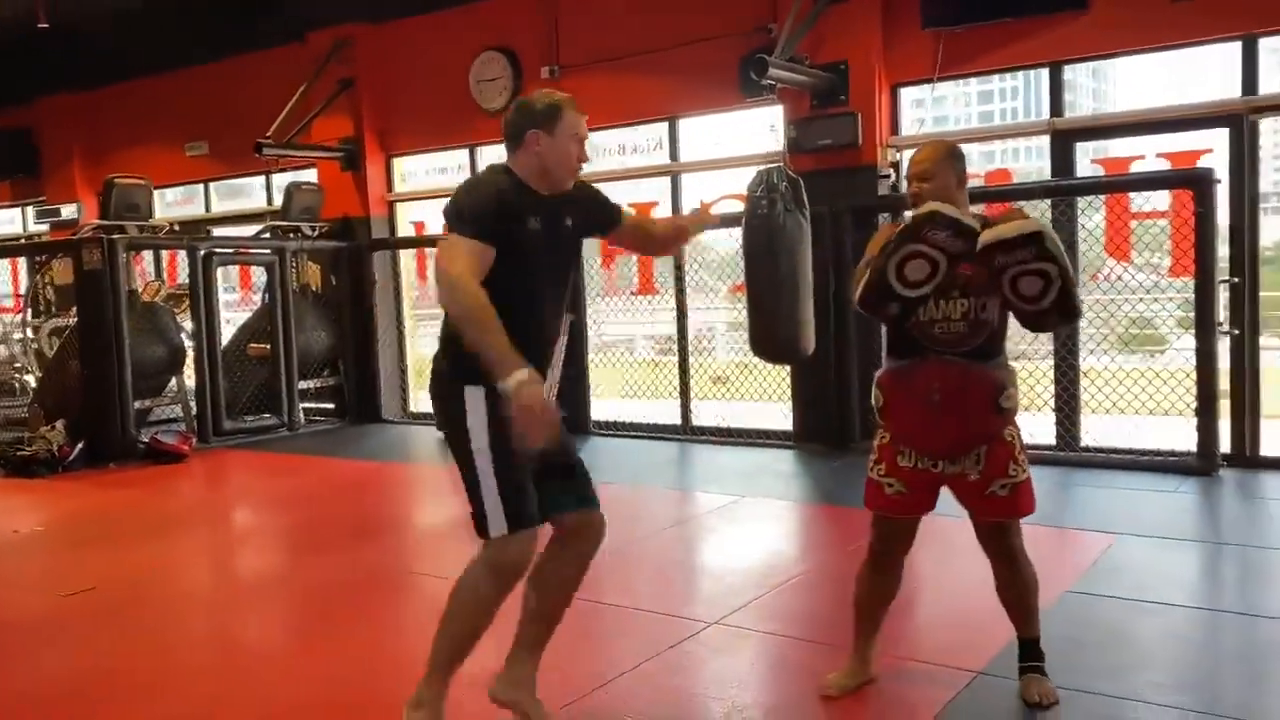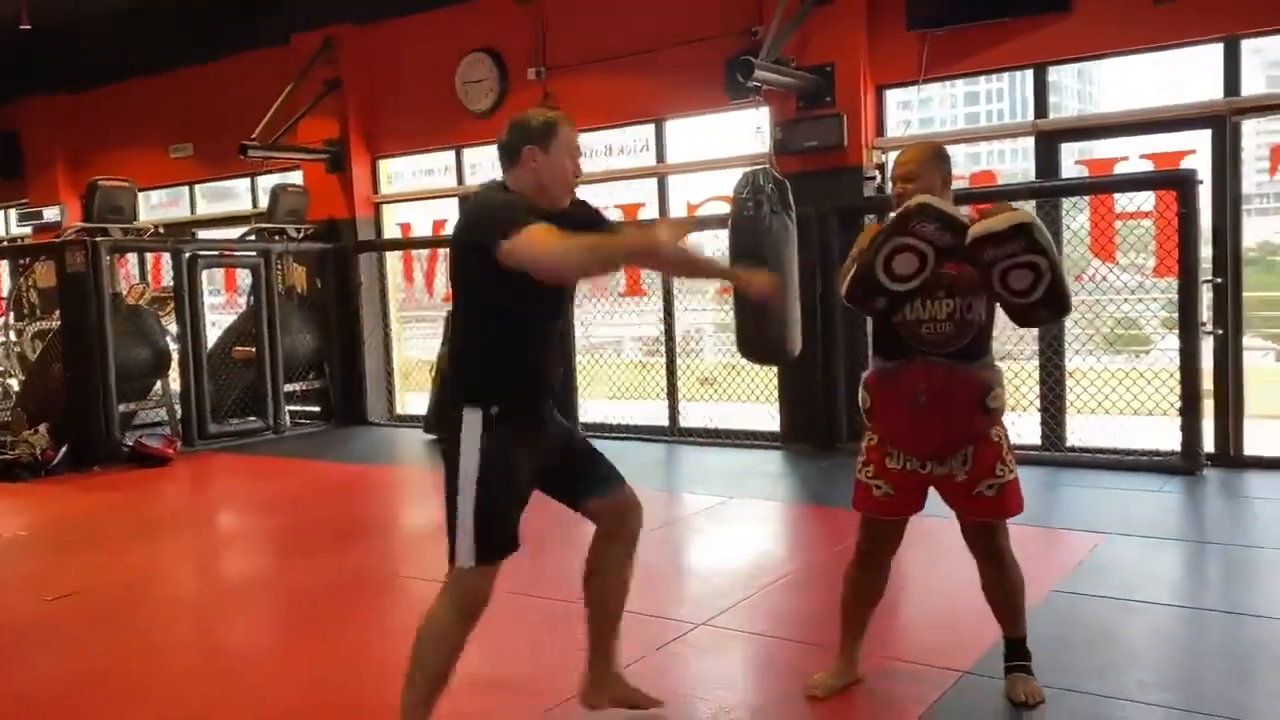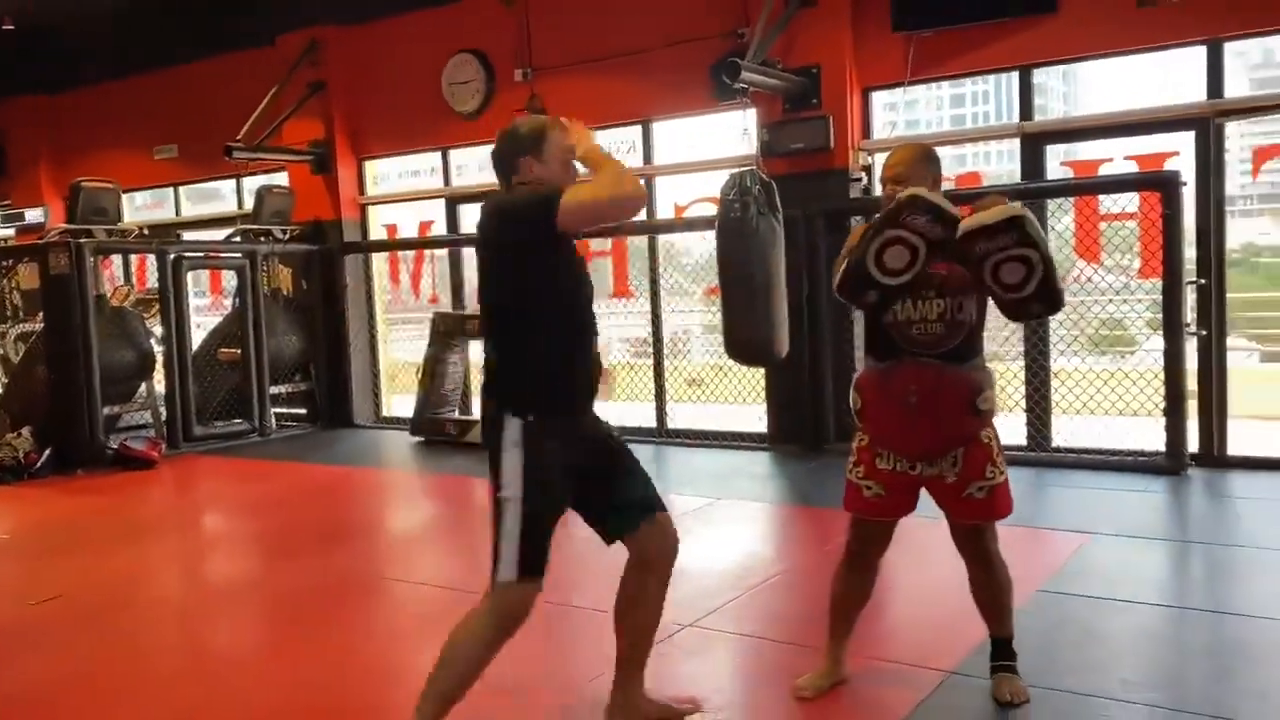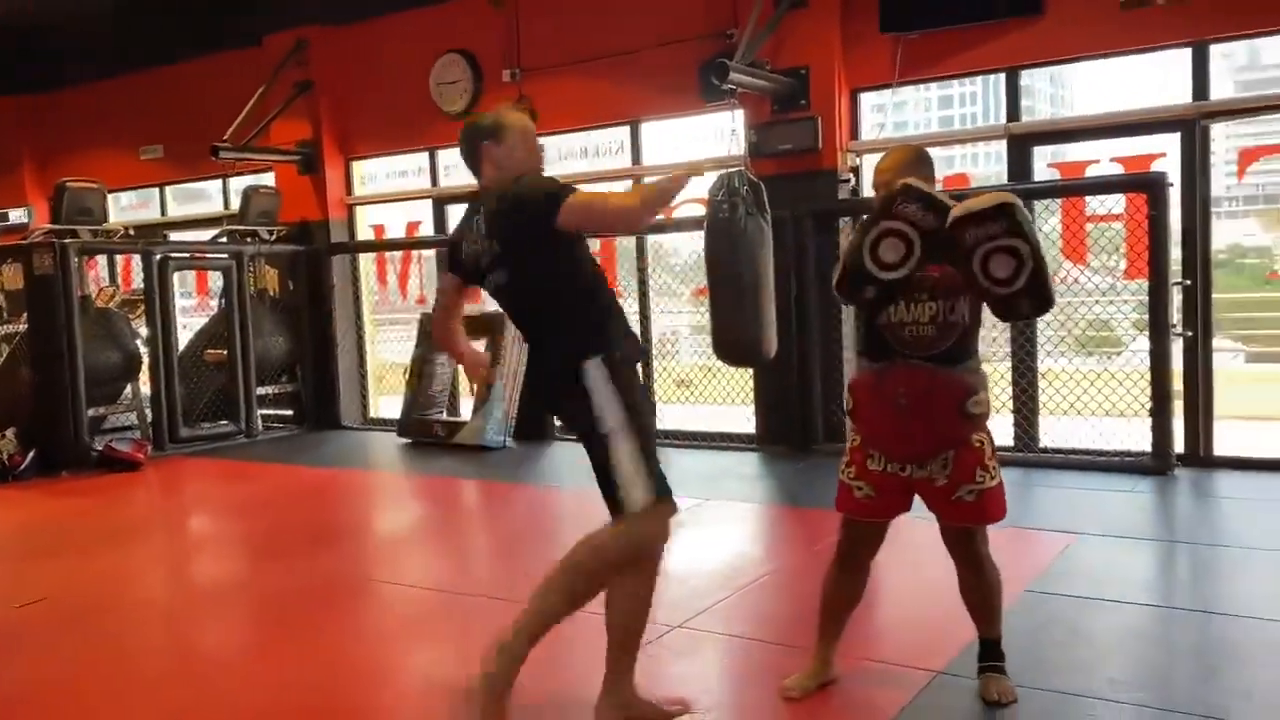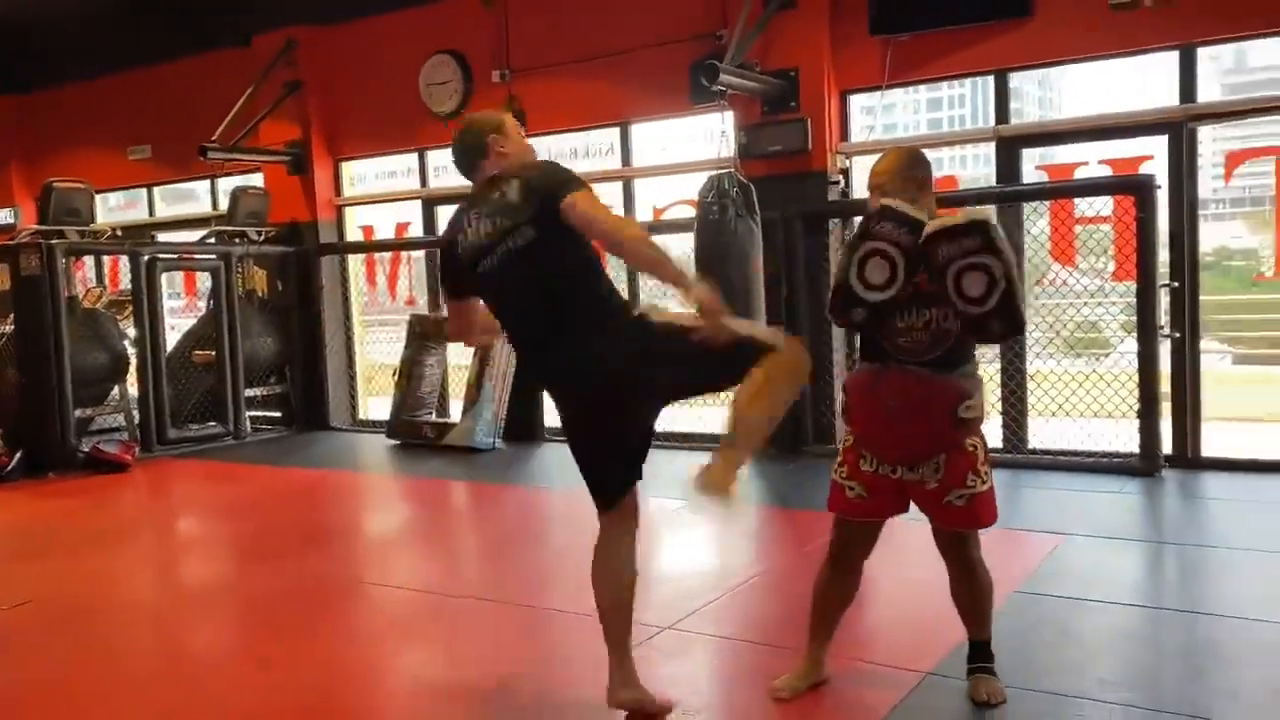
dt=0.1s
person 1, frame 1
left shoulder: (573, 199)
right shoulder: (485, 196)
left elbow: (645, 235)
right elbow: (455, 285)
left wrist: (684, 224)
right wrist: (515, 380)
left hip: (531, 400)
right hip: (478, 393)
left knee: (582, 526)
right knee: (512, 549)
person 1, frame 2
left shoulder: (565, 212)
right shoulder: (490, 209)
left elbow: (633, 246)
right elbow: (557, 262)
left wrist: (734, 275)
right wrist: (643, 245)
left hip: (529, 408)
right hip: (481, 415)
left knee: (619, 511)
right knee: (472, 583)
person 1, frame 3
left shoulder: (536, 220)
right shoulder: (520, 209)
right elbow: (627, 195)
left wrist: (582, 365)
right wrist: (590, 147)
left hip: (573, 419)
right hip: (532, 426)
left knee: (658, 542)
right knee: (514, 598)
person 1, frame 4
left shoulder: (475, 230)
right shoulder: (525, 192)
left elbow: (443, 316)
right elbow: (620, 215)
left wrist: (469, 355)
right wrist: (669, 183)
left hip: (566, 375)
right hip: (593, 369)
left knee: (648, 529)
right knee: (638, 530)
right ankle: (508, 657)
person 1, frame 5
left shoulder: (455, 235)
right shoulder: (543, 182)
left elbow: (463, 325)
right elbow: (608, 229)
right wrist: (689, 284)
left hip: (572, 385)
right hip: (624, 350)
left knee: (619, 520)
right knee: (787, 355)
right ankle: (729, 461)
person 2, frame 1
left shoulder: (1000, 236)
right shoulder: (896, 237)
left elbow: (1055, 312)
right elbow: (869, 297)
left wrist: (1028, 242)
right wrist: (921, 238)
left hip: (983, 415)
right hip: (909, 415)
left knee: (1004, 542)
right knee: (886, 543)
left ankle: (1032, 660)
right ankle: (860, 660)
person 2, frame 2
right shoulder: (881, 236)
right elbow: (855, 288)
right wrist: (903, 232)
left hip: (970, 414)
right hip: (896, 416)
left knee: (990, 543)
right knee: (874, 541)
left ankle: (1018, 660)
right ankle: (846, 660)
person 2, frame 3
right shoulder: (872, 235)
right elbow: (848, 283)
left hip: (959, 415)
right hip: (886, 416)
left knee: (979, 543)
right knee: (862, 543)
left ankle: (1003, 659)
right ankle: (833, 660)
person 2, frame 4
right shoulder: (874, 235)
right elbow: (850, 288)
left hip: (953, 418)
right hip: (879, 417)
left knee: (969, 545)
right knee: (853, 545)
left ankle: (992, 659)
right ankle: (822, 661)
person 2, frame 5
right shoulder: (870, 241)
left elbow: (1002, 322)
right elbow: (845, 309)
left wrist: (980, 242)
right wrist: (883, 233)
left hip: (947, 420)
right hip: (873, 418)
left knee: (961, 548)
right knee: (846, 546)
left ankle: (981, 660)
right ankle: (813, 661)
